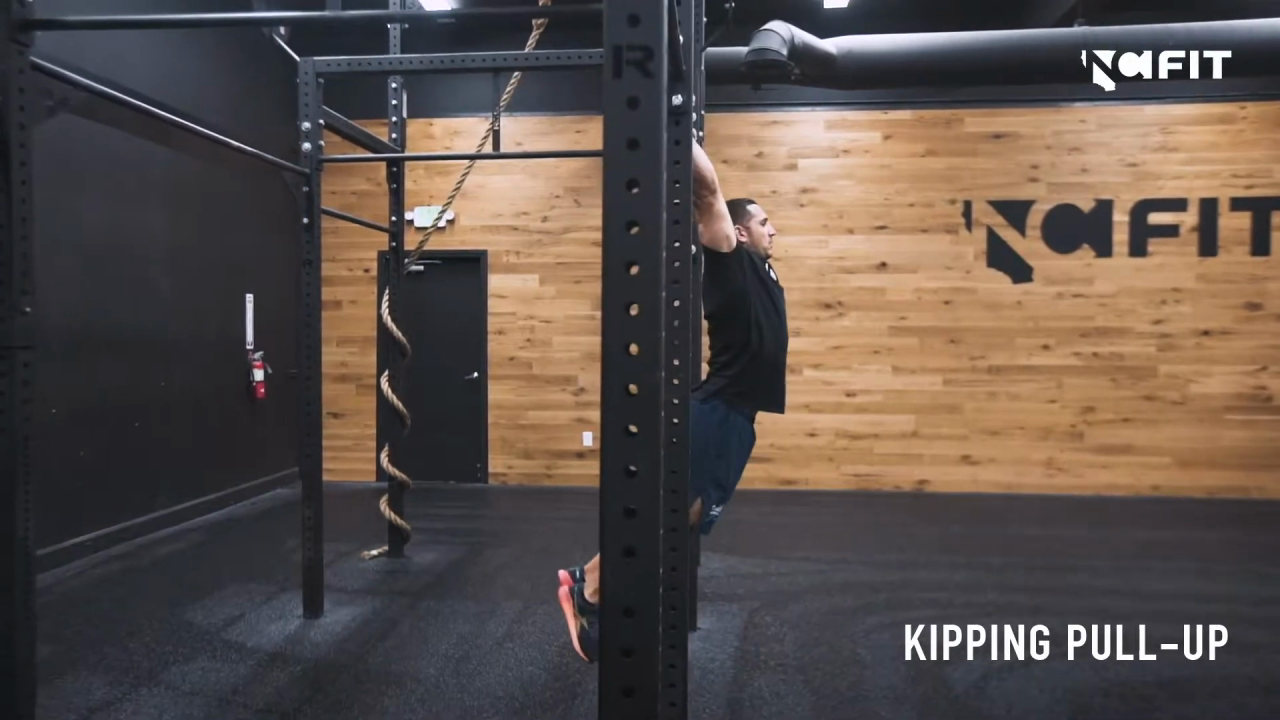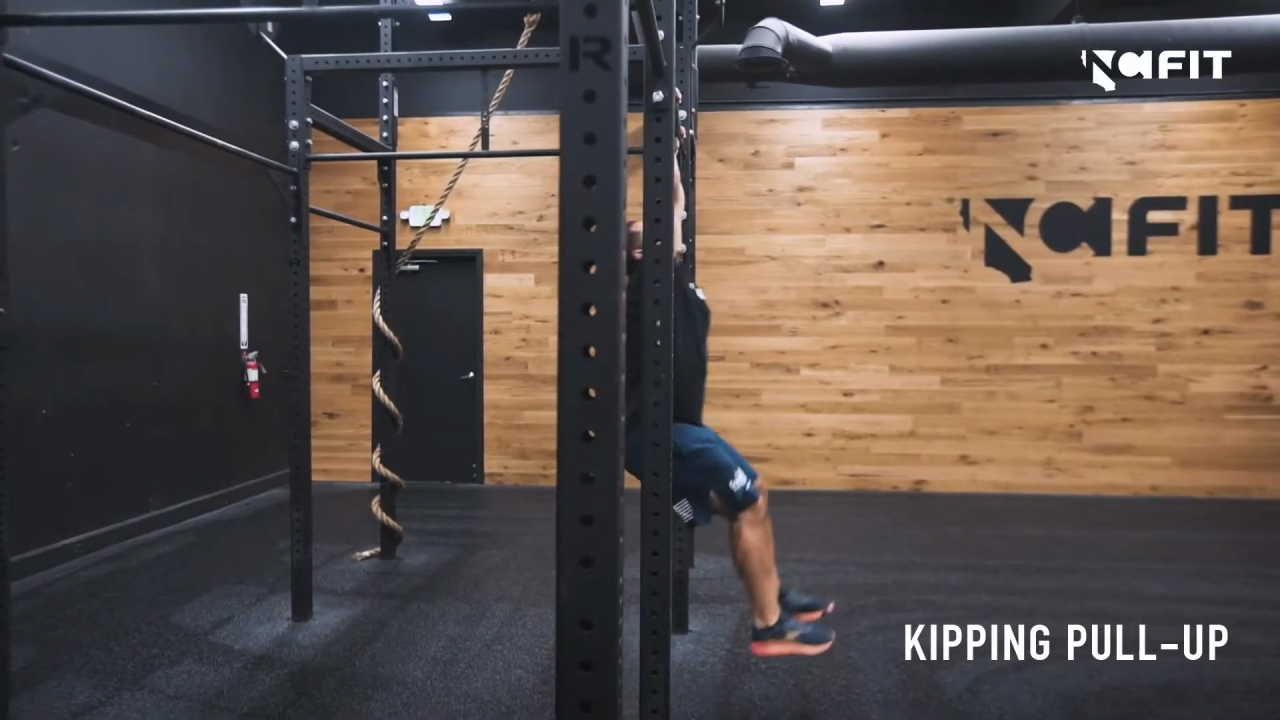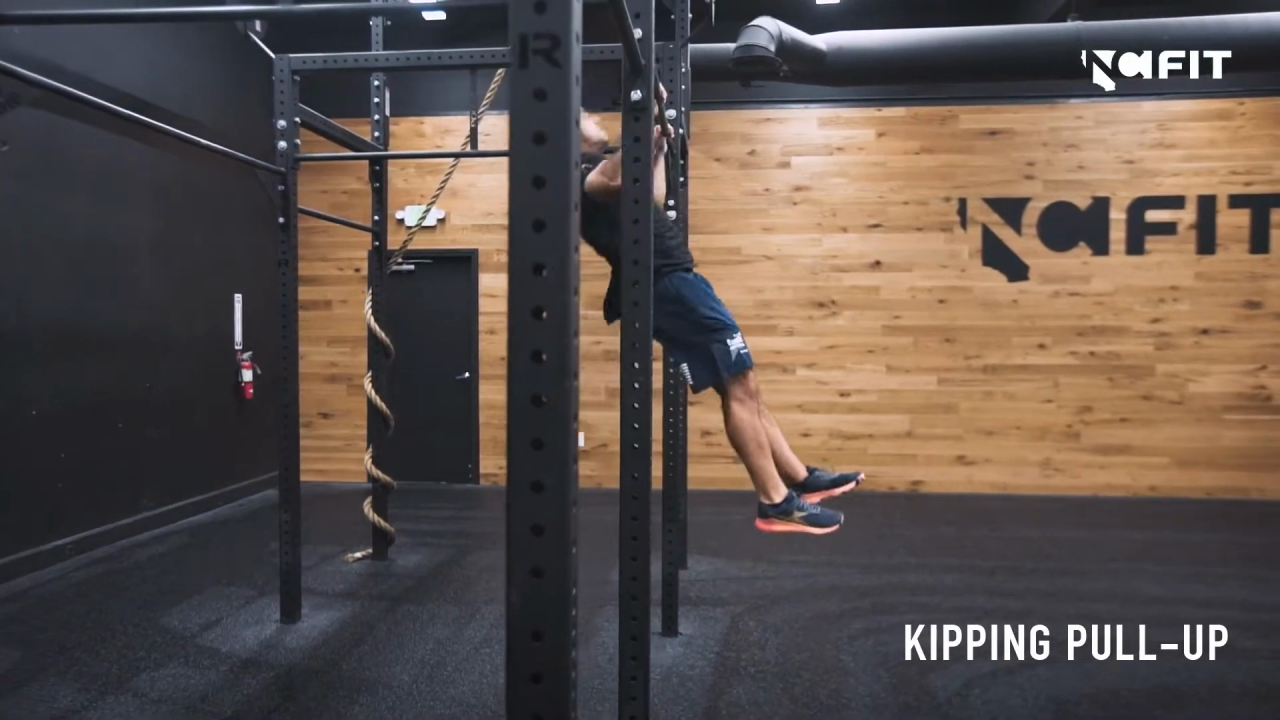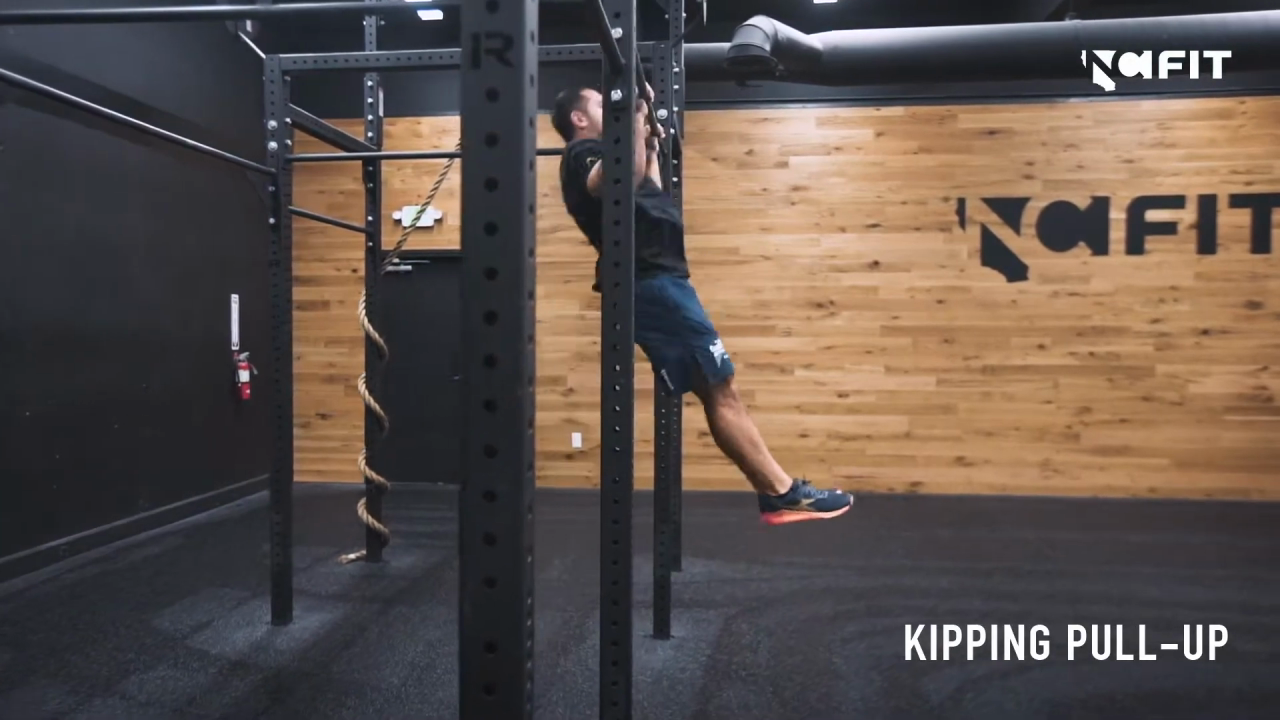
dt=0.3s
person 1, frame 1
left shoulder: (756, 270)
right shoulder: (732, 262)
right elbow: (707, 189)
right wrist: (686, 142)
left hip: (734, 414)
right hip: (720, 408)
left knee: (695, 517)
left ankle: (590, 583)
right ankle: (586, 589)
person 1, frame 2
left shoulder: (670, 279)
left elbow: (673, 209)
right elbow: (665, 209)
left hip: (671, 427)
left knee: (751, 501)
right knee: (750, 506)
left ankle: (777, 598)
right ankle: (770, 625)
person 1, frame 3
left shoulder: (603, 169)
right shoulder: (588, 170)
left elbow: (653, 198)
right elbow: (607, 180)
left wrist: (655, 146)
left hip: (672, 282)
right hip: (666, 283)
left knee: (742, 385)
right knee: (740, 386)
left ankle: (801, 478)
right ankle: (778, 502)
person 1, frame 4
left shoulder: (599, 155)
right shoulder: (584, 153)
left elbow: (648, 192)
left wrist: (650, 136)
right wrist: (636, 116)
left hip: (659, 282)
right hip: (651, 283)
left knee: (718, 390)
right knee: (722, 389)
left ankle: (780, 489)
right ankle: (782, 493)
